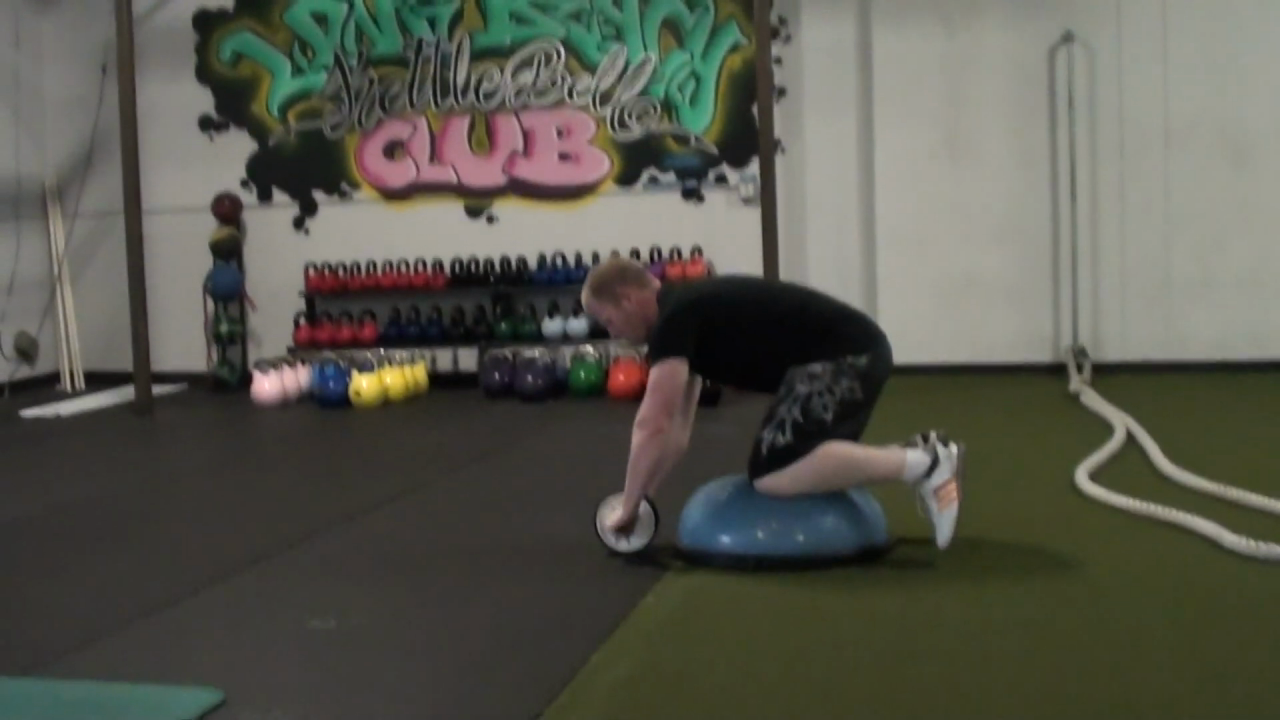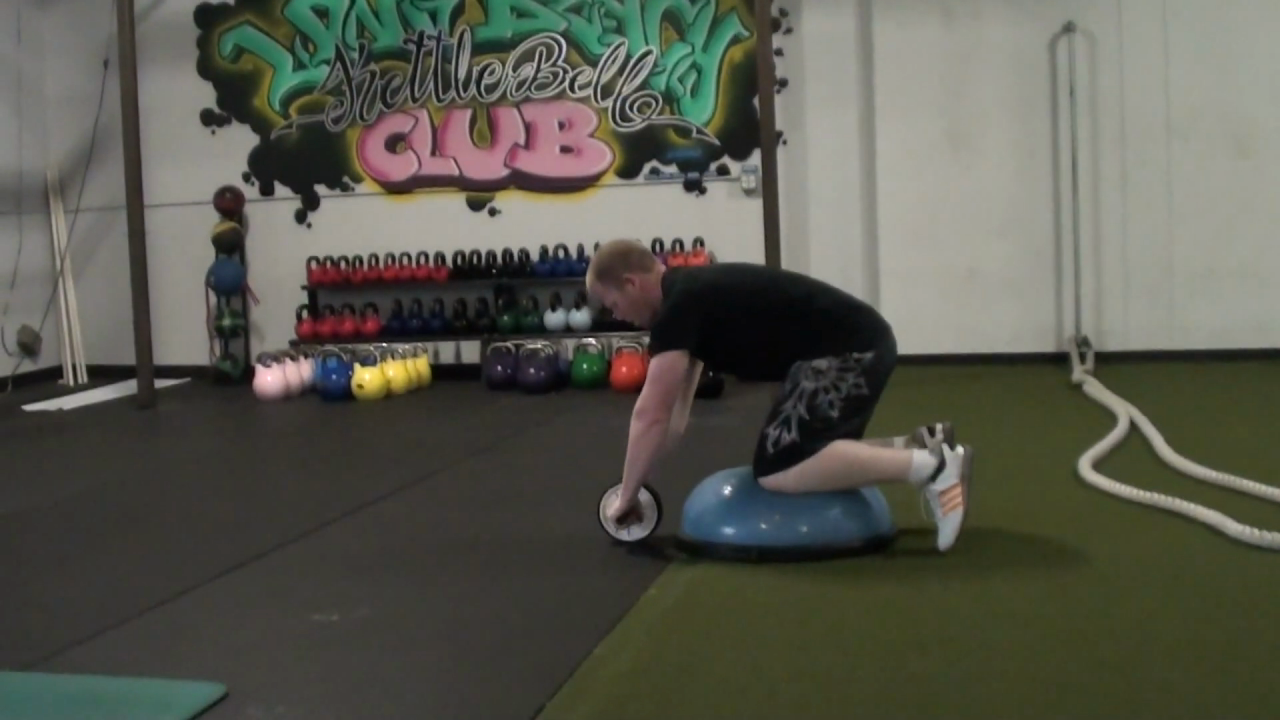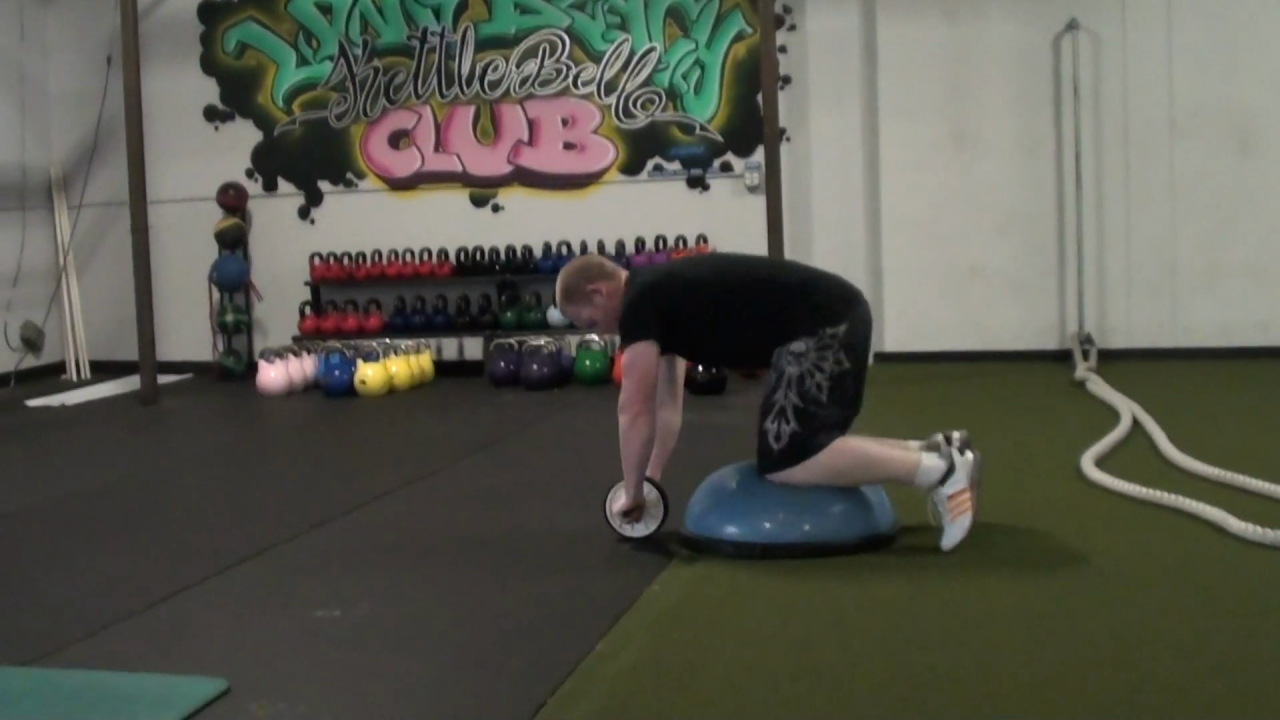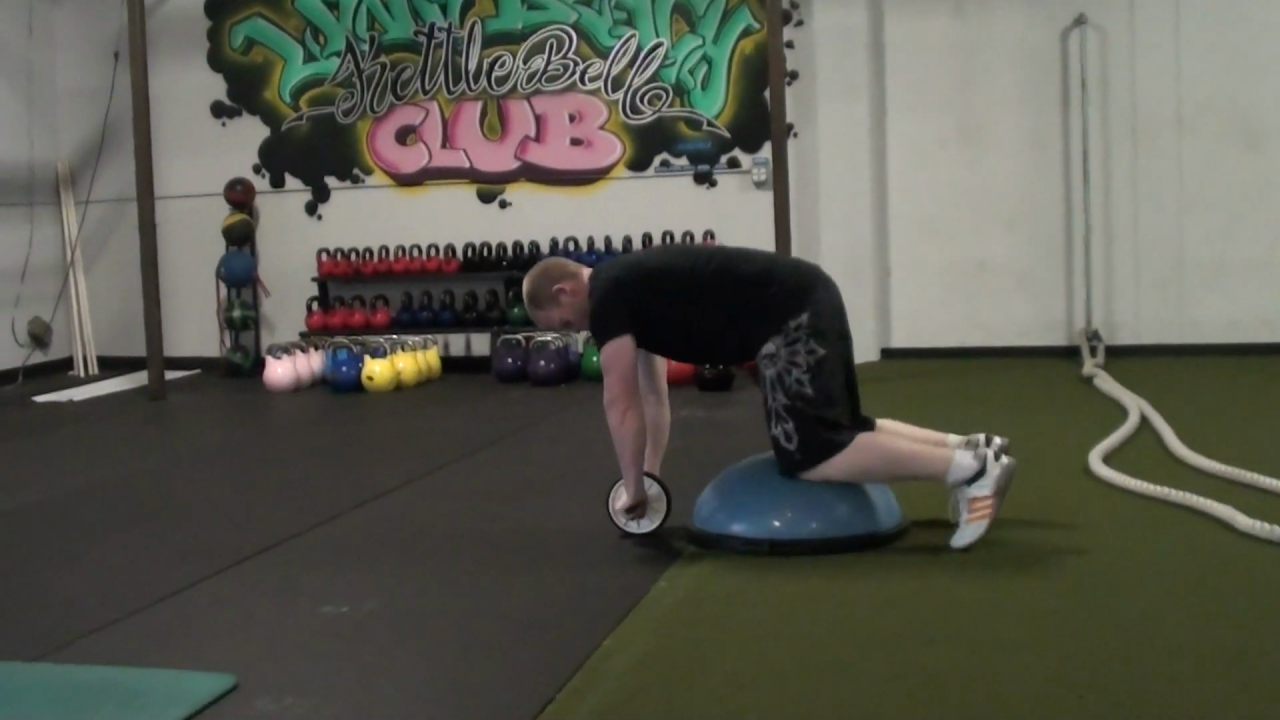
dt=0.5s
person 1, frame 1
left shoulder: (675, 318)
right shoulder: (684, 315)
left elbow: (652, 426)
right elbow: (676, 427)
left wrist: (629, 509)
right wrist: (641, 497)
left hip: (844, 357)
right hip: (854, 354)
left knee: (772, 473)
right knee: (802, 465)
left ankle: (923, 464)
right ankle: (915, 454)
person 1, frame 2
left shoulder: (679, 304)
right shoulder: (687, 295)
left elbow: (651, 415)
right elbow: (675, 411)
left wrist: (626, 498)
right wrist: (638, 484)
left hip: (848, 351)
right hip: (859, 345)
left knee: (777, 470)
right knee: (809, 456)
left ankle: (929, 466)
right ankle: (920, 448)
person 1, frame 3
left shoulder: (640, 303)
right shoulder: (659, 297)
left elbow: (634, 409)
right elbow: (667, 402)
left wrist: (633, 494)
right wrist: (652, 480)
left hip: (822, 325)
right hip: (837, 316)
left knee: (786, 461)
right knee: (816, 445)
left ankle: (941, 470)
right ankle: (935, 450)
person 1, frame 4
left shoulder: (608, 297)
right shoulder: (630, 290)
left elbow: (621, 404)
right elbow: (651, 394)
left wrist: (634, 489)
right wrist: (651, 474)
left hip: (792, 315)
right hip: (807, 300)
left knee: (810, 453)
right knee: (842, 430)
left ankle: (969, 469)
right ankle: (972, 448)
